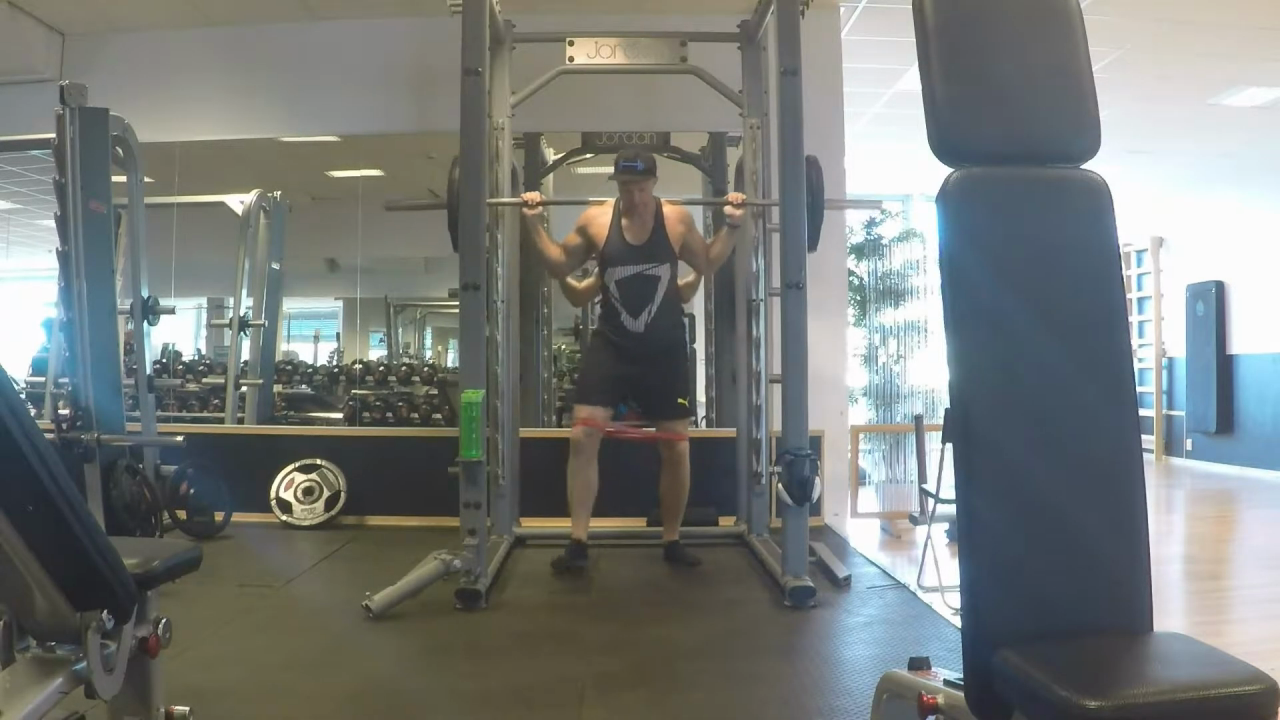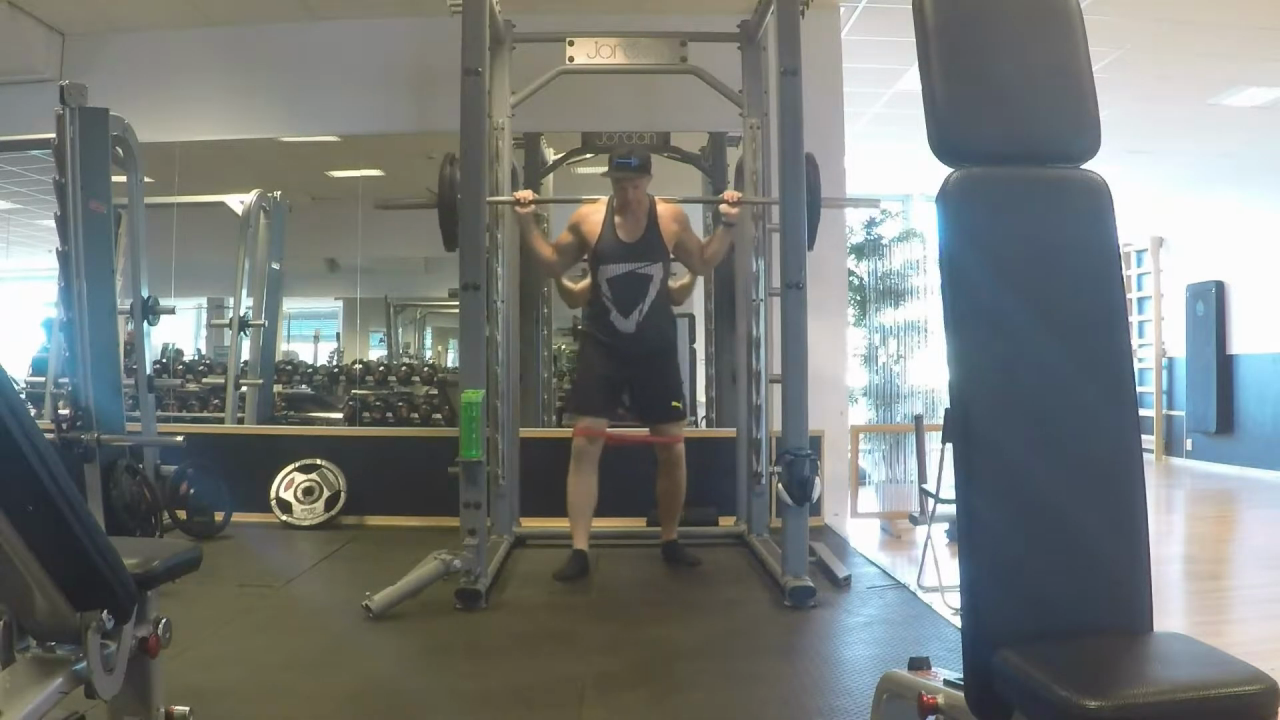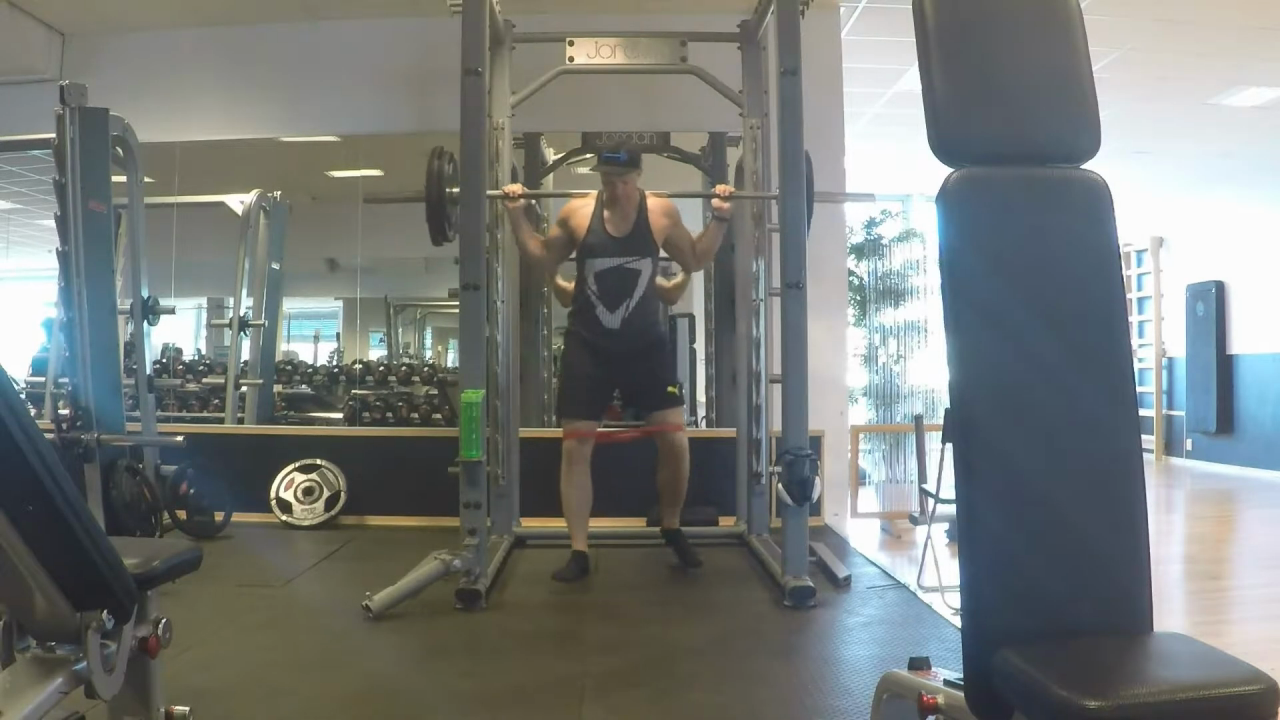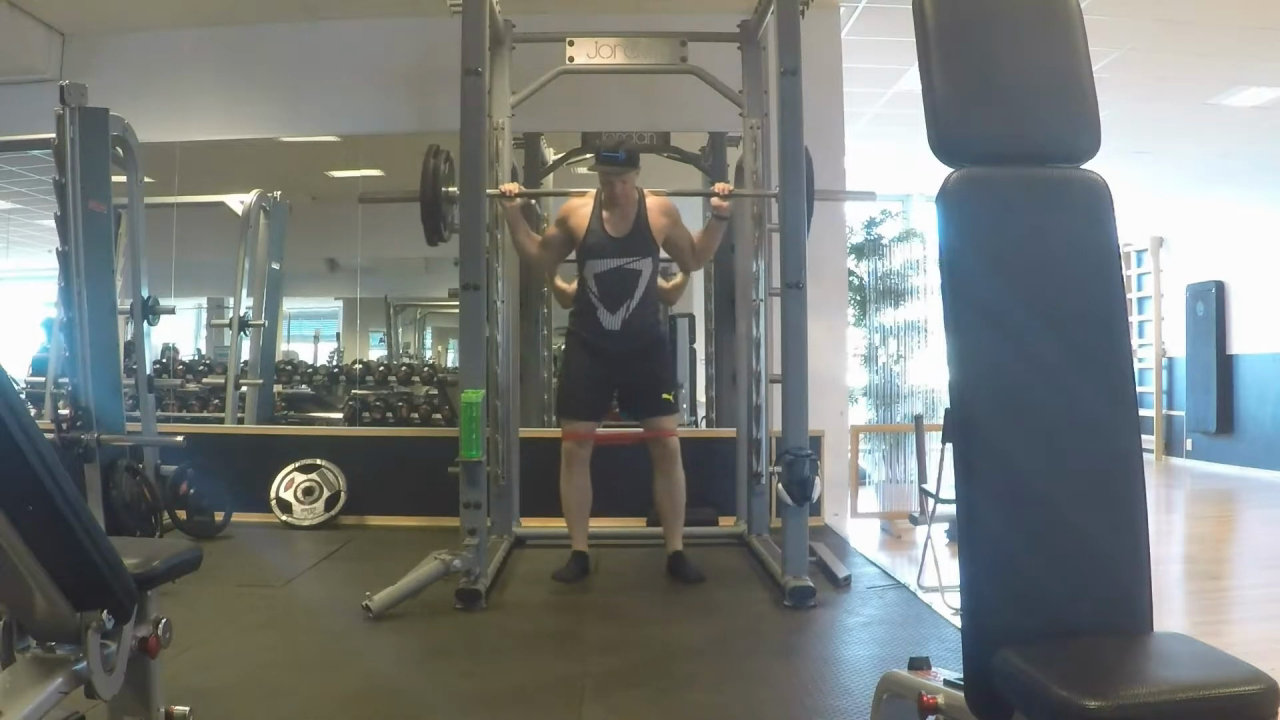
dt=0.2s
person 1, frame 1
left shoulder: (678, 220)
right shoulder: (594, 220)
left elbow: (707, 265)
right elbow: (560, 266)
left wrist: (732, 225)
right wrist: (534, 224)
left hip: (665, 350)
right hip: (610, 347)
left knee: (676, 447)
right knee: (583, 439)
left ankle: (671, 540)
right ankle: (577, 541)
person 1, frame 2
left shoulder: (672, 218)
right shoulder: (587, 218)
left elbow: (703, 264)
right elbow: (554, 265)
left wrist: (727, 224)
right wrist: (527, 222)
left hip: (656, 349)
right hip: (600, 349)
left knee: (672, 450)
right knee: (585, 447)
left ankle: (670, 540)
right ankle: (579, 551)
person 1, frame 3
left shoulder: (661, 212)
right shoulder: (575, 212)
left elbow: (695, 260)
right elbow: (543, 261)
left wrist: (719, 218)
right wrist: (516, 215)
left hip: (645, 344)
right hip: (587, 346)
left knee: (675, 441)
right knee: (575, 448)
left ankle: (673, 527)
right ankle: (579, 552)
person 1, frame 4
left shoulder: (661, 212)
right shoulder: (575, 212)
left elbow: (694, 260)
right elbow: (541, 260)
left wrist: (718, 217)
right wrist: (513, 214)
left hip: (646, 346)
right hip: (588, 347)
left knee: (667, 449)
right knee: (575, 449)
left ankle: (676, 553)
right ankle: (579, 552)
